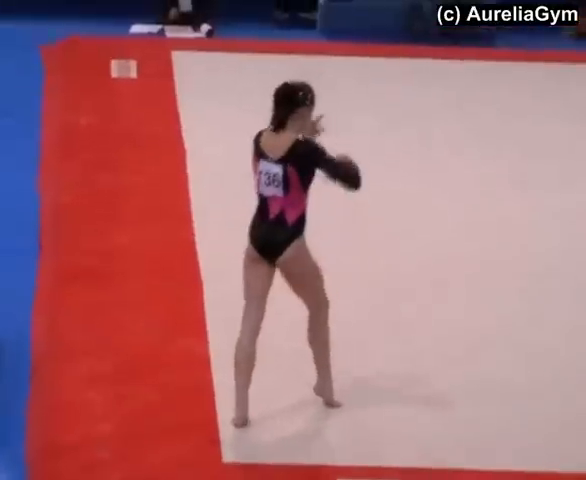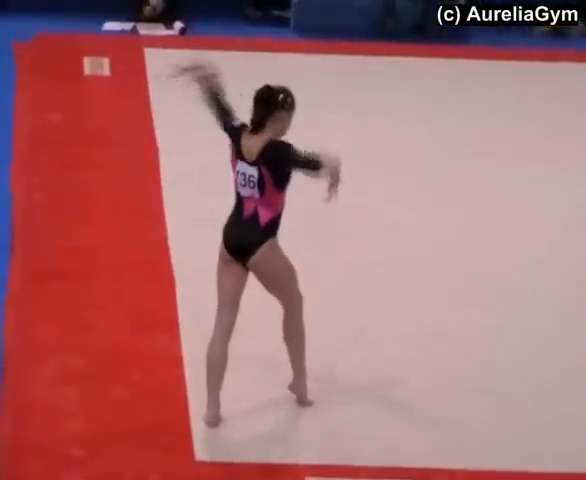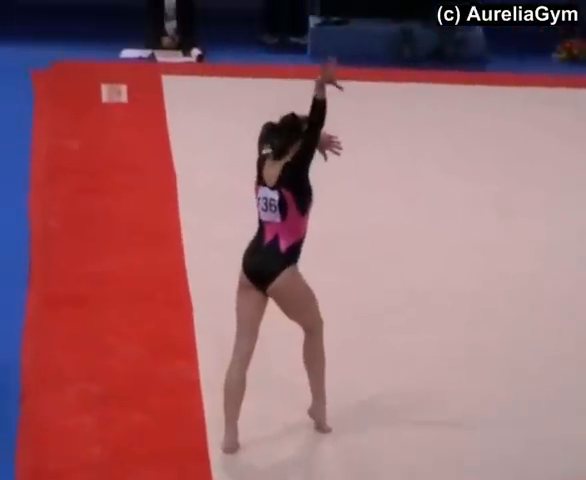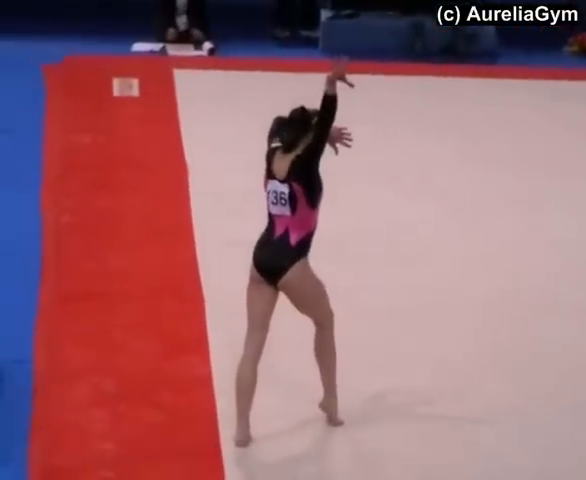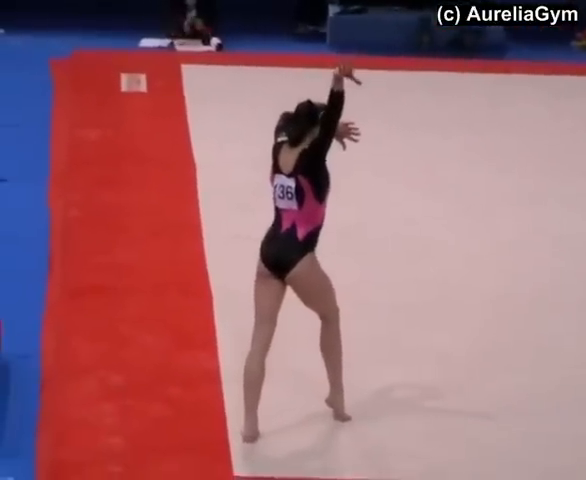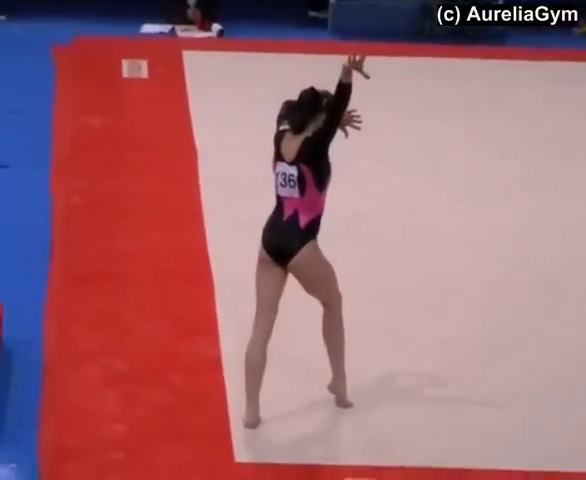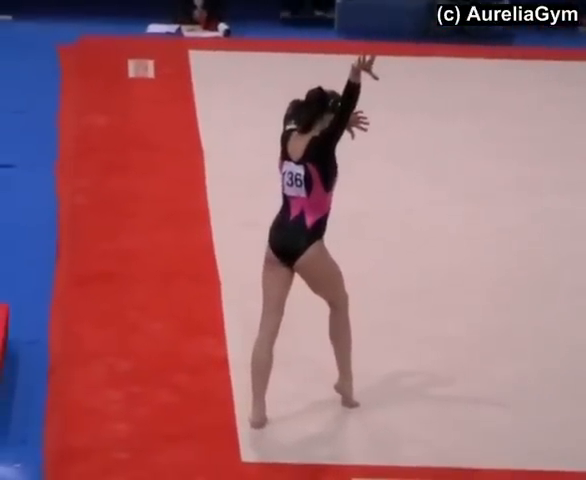
dt=0.7s
person 1, frame 1
left shoulder: (260, 140)
right shoulder: (307, 150)
right elbow: (352, 180)
right wrist: (344, 161)
left hip: (258, 237)
right hip: (288, 241)
left knee: (250, 322)
right knee: (319, 308)
left ankle: (240, 407)
right ankle: (325, 385)
person 1, frame 2
left shoulder: (237, 137)
right shoulder: (277, 150)
left elbow: (220, 108)
right elbow: (303, 163)
left wrist: (206, 80)
right wrist: (326, 165)
left hip: (231, 238)
right hip: (259, 244)
left knee: (223, 325)
right knee: (293, 304)
left ankle: (212, 408)
right ankle: (300, 385)
person 1, frame 3
left shoulder: (264, 163)
right shoulder: (294, 172)
left elbow: (270, 130)
right elbow: (312, 132)
left wrist: (314, 138)
right wrist: (321, 88)
left hip: (251, 264)
right hip: (279, 270)
left knee: (242, 350)
right knee: (314, 328)
left ankle: (230, 434)
right ankle: (318, 408)
person 1, frame 4
left shoulder: (273, 158)
right shoulder: (304, 165)
left elbow: (289, 127)
right elbow: (323, 129)
left wrist: (324, 134)
right wrist: (332, 85)
left hip: (262, 258)
right hip: (289, 263)
left knee: (253, 345)
right knee: (324, 322)
left ankle: (242, 428)
right ankle: (330, 402)
person 1, frame 5
left shoulder: (279, 151)
right shoulder: (311, 158)
left elbow: (293, 124)
right elbow: (328, 124)
left wrist: (332, 130)
right wrist: (338, 84)
left hip: (269, 252)
right hip: (297, 256)
left knee: (260, 338)
right knee: (330, 317)
left ankle: (249, 423)
right ankle: (336, 397)
person 1, frame 6
left shoulder: (282, 138)
right shoulder: (315, 146)
left elbow: (303, 116)
right elbow: (335, 114)
left wrist: (336, 119)
right wrist: (347, 77)
left hip: (271, 238)
right hip: (299, 244)
left knee: (262, 325)
right knee: (333, 303)
left ankle: (251, 409)
right ankle: (339, 384)
person 1, frame 7
left shoulder: (288, 138)
right shoulder: (321, 146)
left elbow: (306, 117)
right elbow: (343, 115)
left wrist: (343, 121)
right wrist: (356, 78)
left hip: (277, 238)
right hip: (305, 243)
left knee: (268, 325)
right knee: (339, 303)
left ankle: (257, 409)
right ankle: (345, 383)
